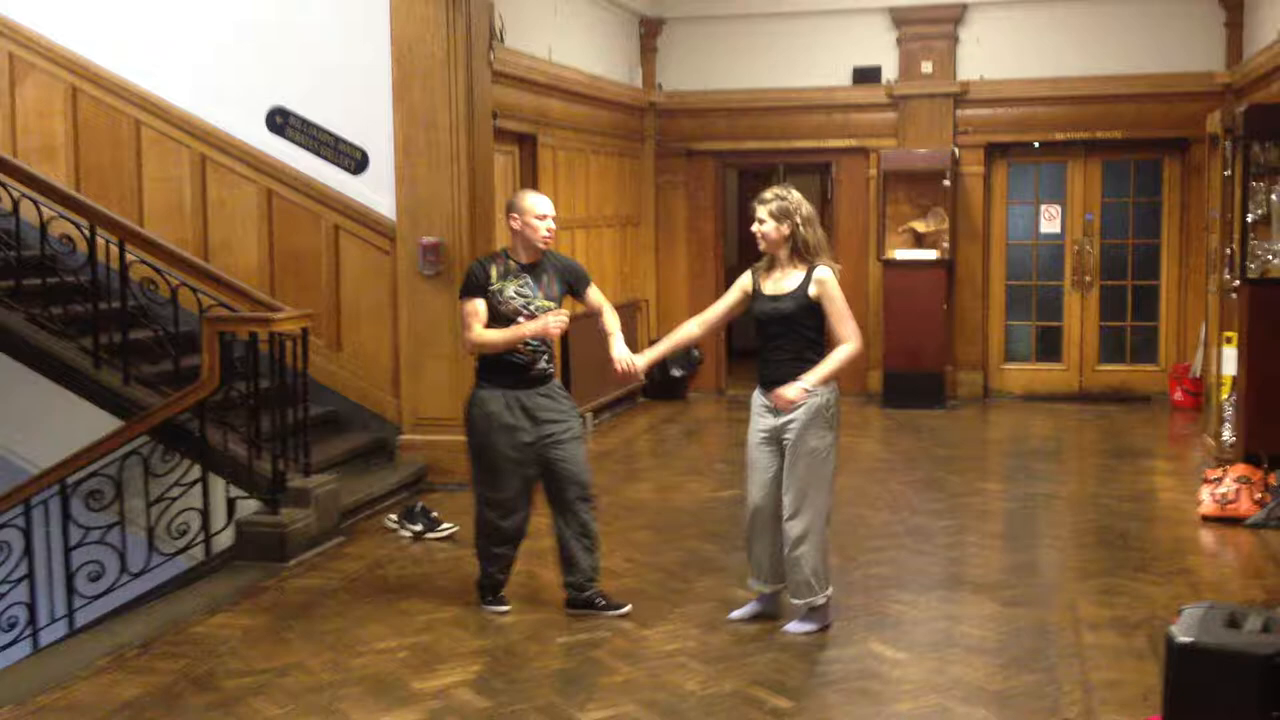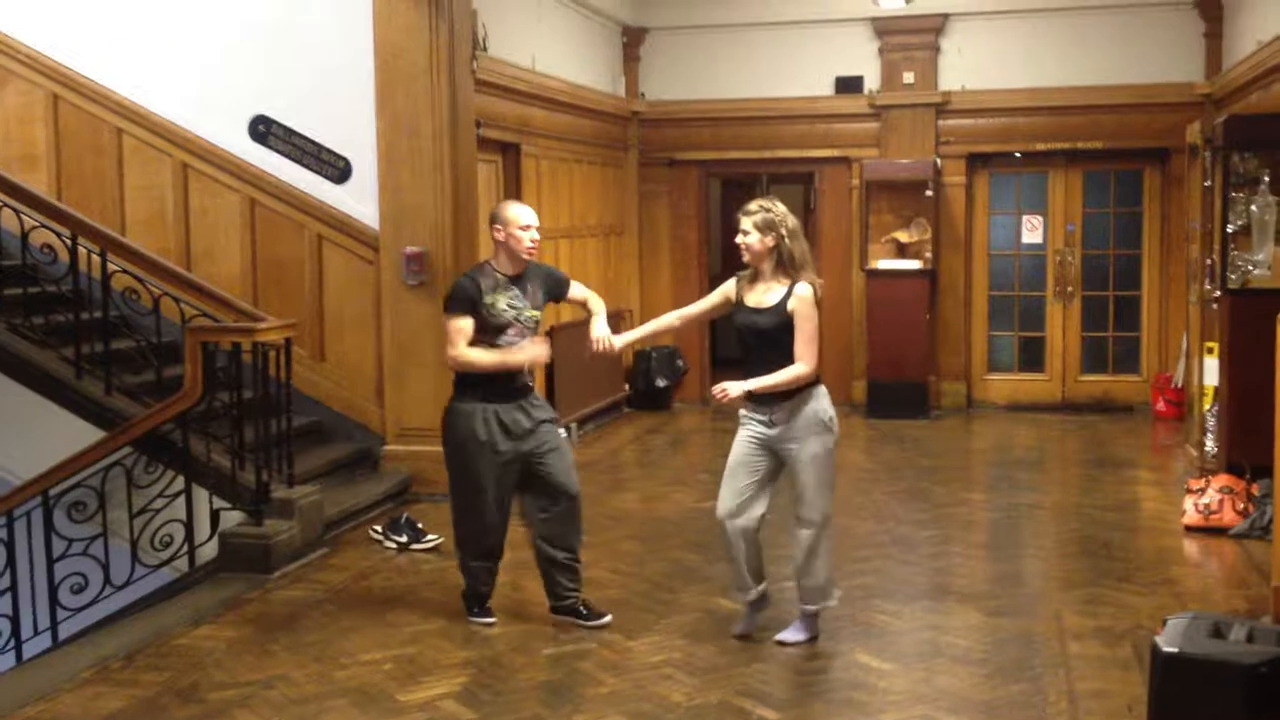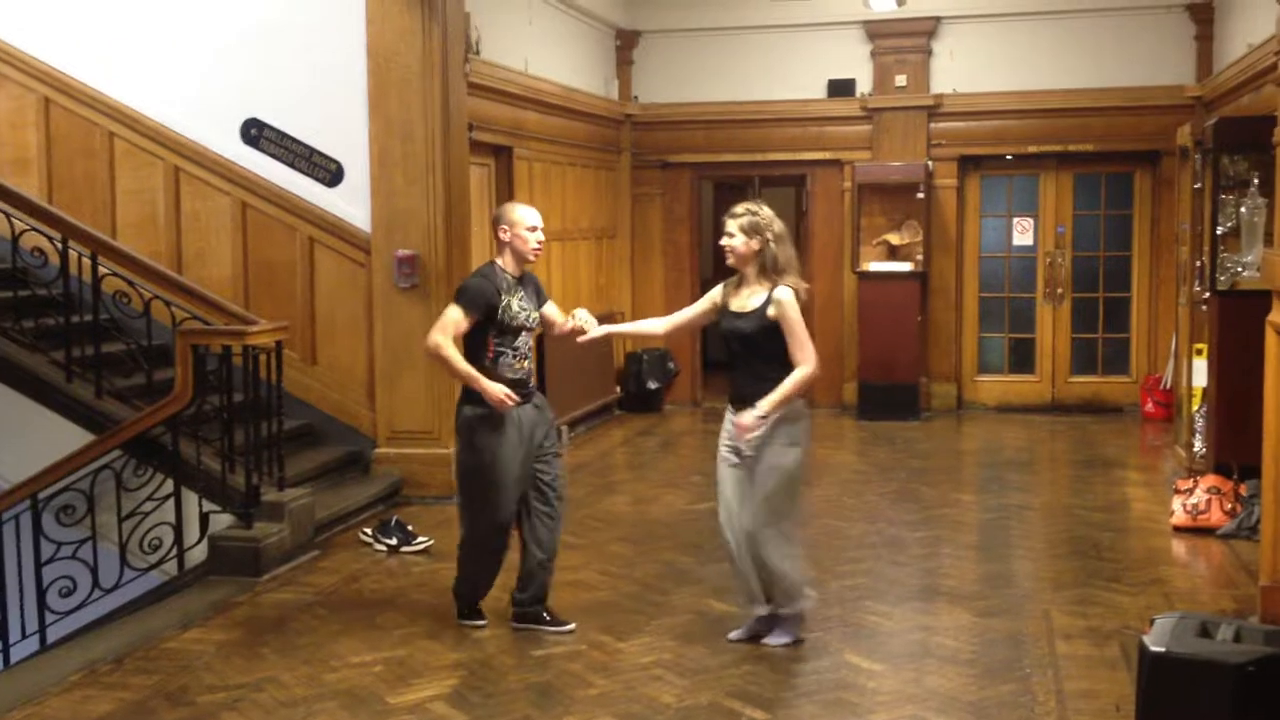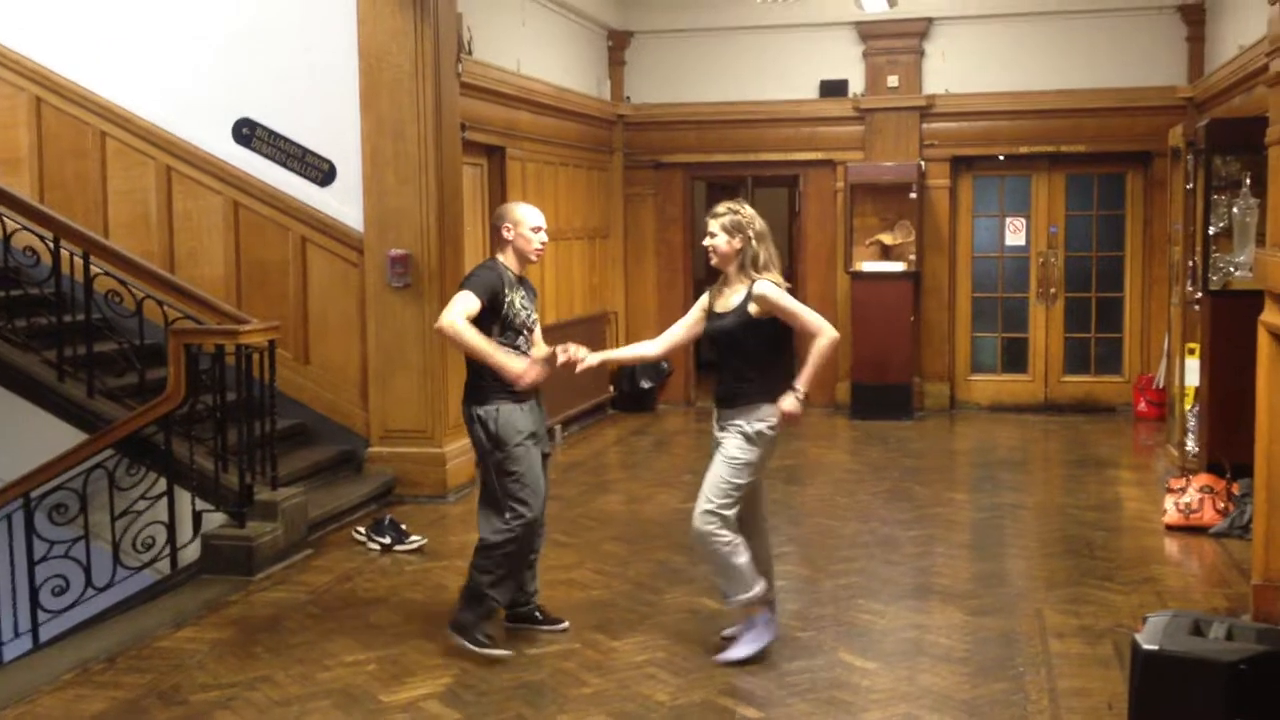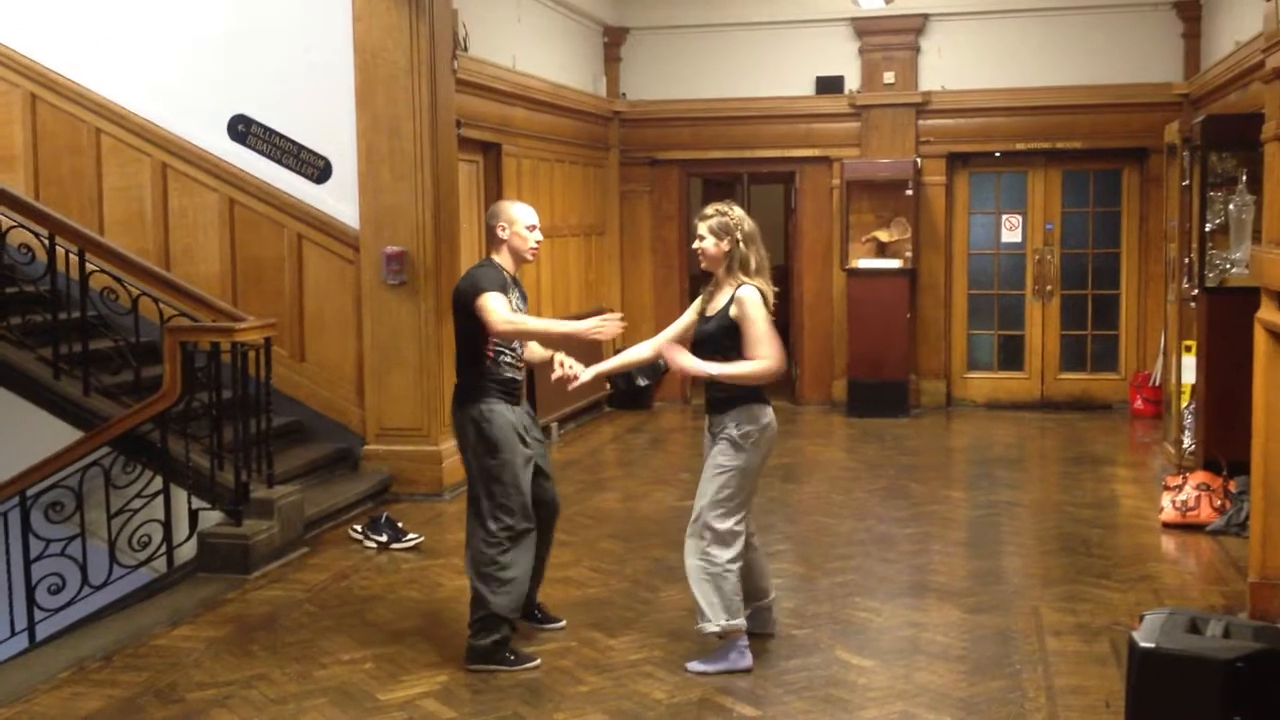
dt=0.2s
person 1, frame 1
left shoulder: (819, 277)
right shoulder: (755, 278)
left elbow: (851, 344)
right elbow: (705, 323)
left wrist: (806, 385)
right wrist: (650, 355)
left hip: (810, 403)
right hip: (767, 401)
left knee: (803, 510)
right knee: (761, 503)
left ankle: (813, 605)
right ankle: (769, 592)
person 1, frame 2
left shoulder: (800, 292)
right shoulder: (739, 287)
left elbow: (805, 367)
right elbow: (682, 316)
left wrist: (744, 386)
right wrist: (628, 337)
left hip: (803, 414)
right hip: (757, 416)
left knee: (808, 517)
right knee: (732, 511)
left ankle: (809, 612)
right ankle: (755, 597)
person 1, frame 3
left shoulder: (780, 296)
right shoulder: (724, 293)
left elbow: (807, 367)
right elbow: (666, 324)
left wrist: (761, 411)
right wrist: (606, 329)
left hip: (777, 423)
right hip: (737, 419)
left knee: (767, 527)
right knee: (737, 527)
left ankle: (791, 612)
right ankle: (767, 612)
person 1, frame 4
left shoulder: (763, 292)
right shoulder: (714, 295)
left elbow: (827, 335)
right elbow: (663, 345)
left wrist: (797, 392)
right wrist: (601, 357)
left hip: (754, 421)
right hip: (728, 418)
left knee: (710, 518)
right knee: (743, 519)
left ankle: (756, 617)
right ankle: (758, 610)
person 1, frame 5
left shoulder: (747, 296)
right shoulder: (711, 296)
left elbow: (771, 365)
right elbow: (659, 346)
left wrist: (703, 368)
right wrist: (596, 370)
left hip: (744, 425)
right hip: (724, 424)
left knee: (709, 533)
right knee: (730, 526)
left ankle: (733, 646)
right ankle: (757, 609)
person 2, frame 1
left shoulder: (560, 267)
right shoulder: (484, 272)
left elbow: (602, 306)
right elbow: (472, 340)
left wrist: (617, 343)
right wrist: (531, 330)
left hip: (547, 395)
right hip: (499, 400)
left knee: (575, 488)
right knee: (503, 498)
left ankle: (582, 591)
right ankle: (492, 585)
person 2, frame 2
left shoulder: (542, 277)
right shoulder: (470, 286)
left elbow: (590, 297)
right elbow: (457, 356)
left wrist: (600, 320)
right wrist: (517, 356)
left hip: (526, 405)
right hip: (479, 410)
left knee: (561, 493)
right knee: (483, 510)
left ankle: (566, 596)
right ankle: (477, 596)
person 2, frame 3
left shoulder: (530, 283)
right shoulder: (484, 285)
left elbow: (556, 325)
right elbow: (437, 342)
left wrist: (576, 319)
right wrist: (482, 385)
left hip: (532, 407)
right hip: (489, 414)
left knee: (545, 507)
right knee: (492, 512)
left ankle: (529, 605)
right ankle: (469, 593)
person 2, frame 4
left shoulder: (525, 286)
right shoulder: (486, 278)
right elbow: (448, 323)
left wrist: (558, 352)
right wrist: (505, 360)
left hip: (527, 407)
right hip: (495, 410)
left knee: (530, 510)
right knee: (516, 511)
left ankle: (520, 604)
right ankle: (471, 619)
person 2, frame 5
left shoulder: (513, 285)
right shoulder: (482, 278)
right elbow: (501, 326)
left wrist: (554, 358)
right wrist: (580, 328)
left hip: (513, 410)
right hip: (485, 413)
left knee: (539, 507)
right knee: (505, 521)
left ankle: (521, 600)
right ankle: (487, 643)
